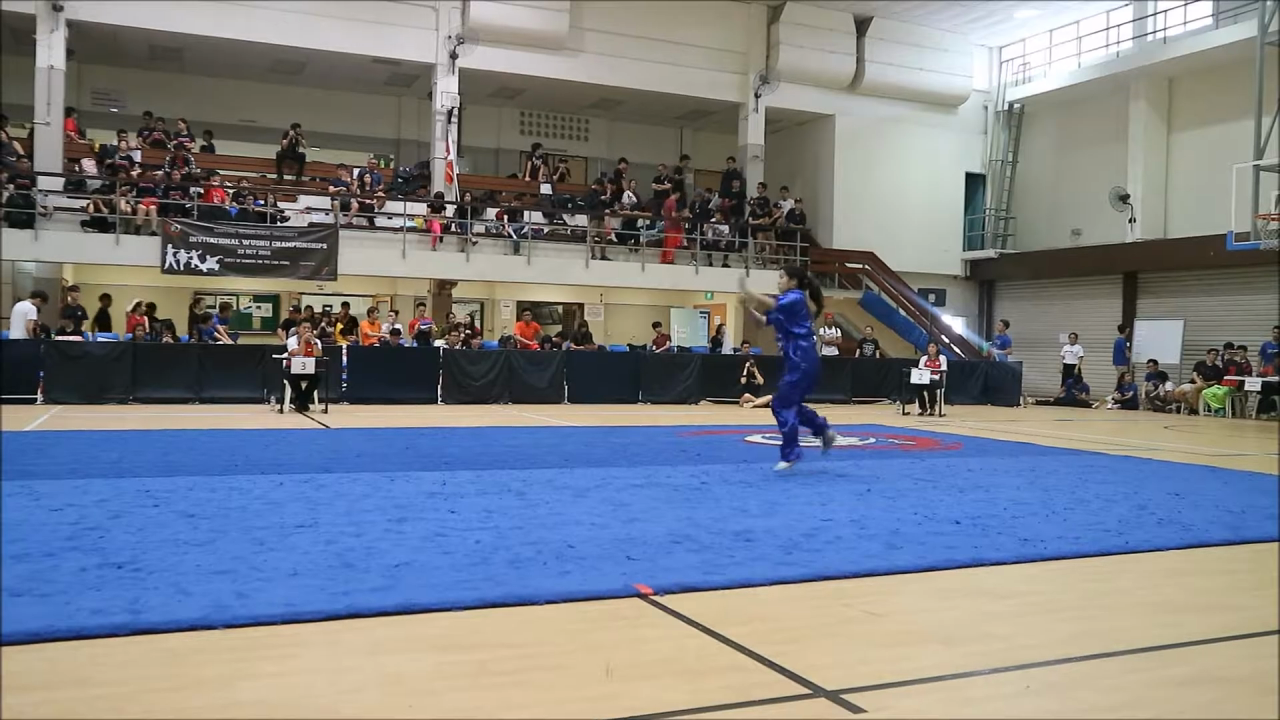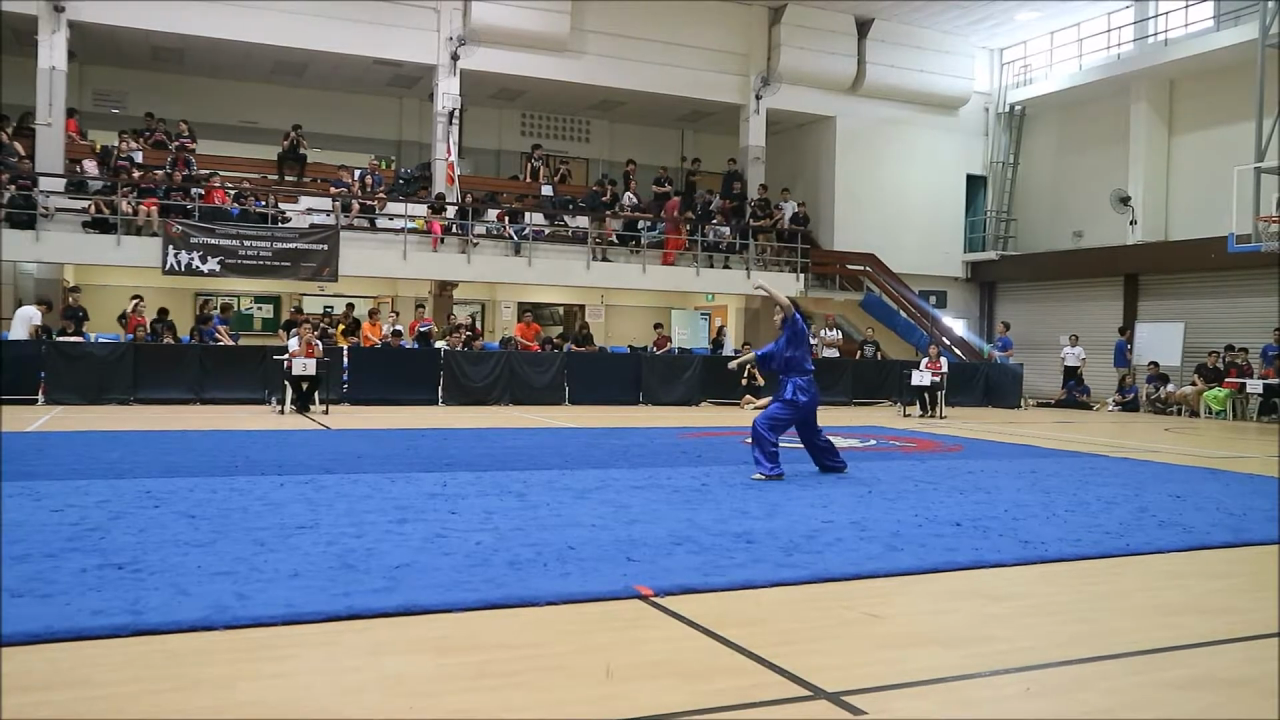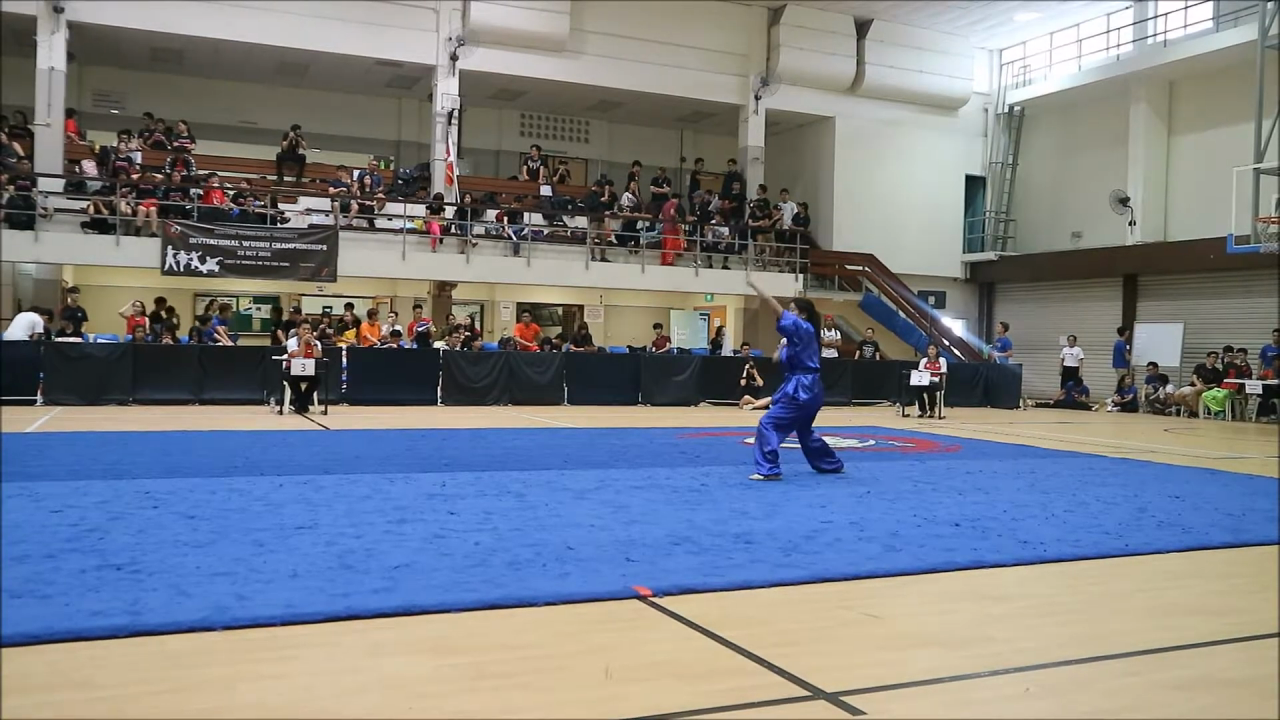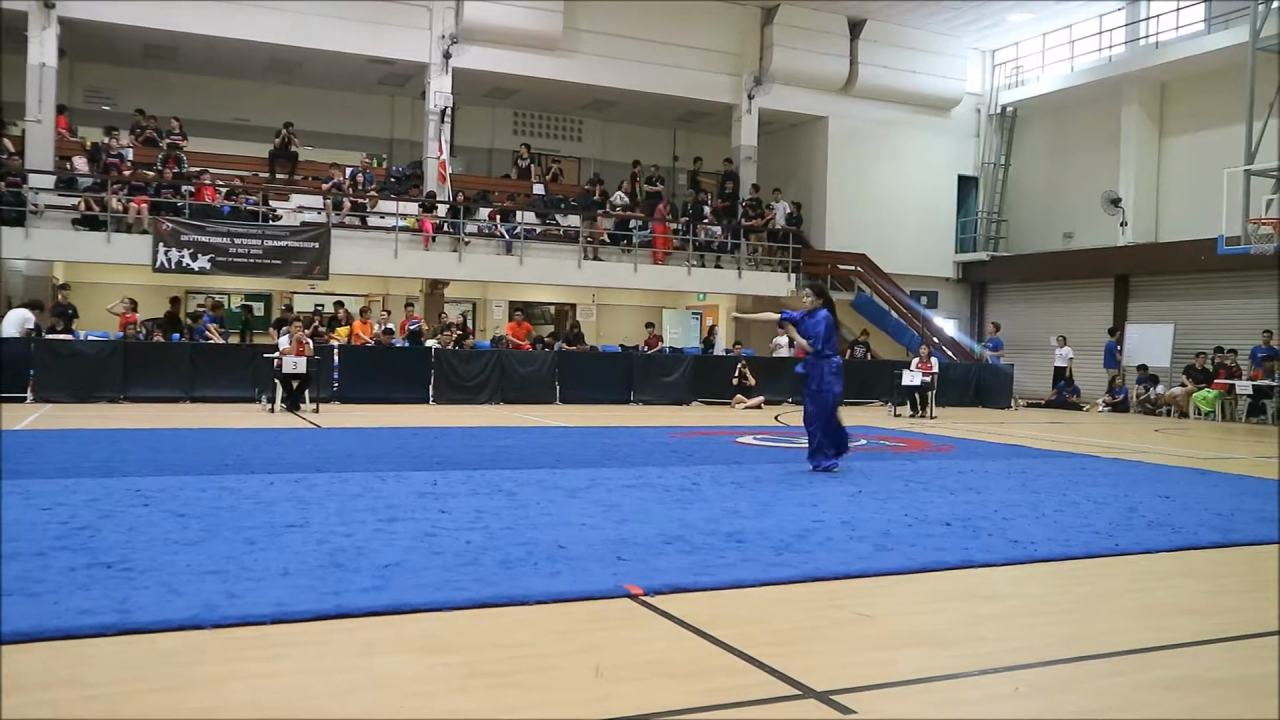
dt=0.4s
person 1, frame 1
left shoulder: (795, 298)
right shoulder: (789, 300)
left elbow: (773, 304)
right elbow: (766, 319)
left wrist: (747, 292)
right wrist: (752, 311)
left hip: (800, 358)
right hip: (799, 358)
left knee: (783, 405)
right knee: (790, 403)
left ankle: (790, 455)
right ankle: (823, 431)
person 1, frame 2
left shoulder: (797, 332)
right shoulder: (781, 341)
left elbow: (787, 305)
right elbow: (759, 354)
left wrist: (763, 286)
right wrist: (738, 361)
left hip: (798, 393)
right hip: (799, 393)
left knee: (762, 424)
right knee: (811, 434)
left ankle: (771, 470)
right ankle: (836, 464)
person 1, frame 3
left shoulder: (802, 328)
right shoulder: (797, 335)
left elbow: (777, 308)
right elbow: (787, 359)
left wrist: (754, 285)
right wrist: (782, 356)
left hip: (801, 389)
right hip: (809, 389)
left knee: (768, 424)
right knee: (805, 433)
left ankle: (768, 470)
right ankle: (832, 464)
person 1, frame 4
left shoulder: (823, 318)
right shoulder: (803, 317)
left elbow: (810, 348)
right elbow: (773, 317)
left wrist: (793, 333)
right wrist: (742, 316)
left hip: (827, 372)
right hip: (814, 371)
left knee: (822, 419)
right knee: (814, 419)
right ankle: (825, 460)
